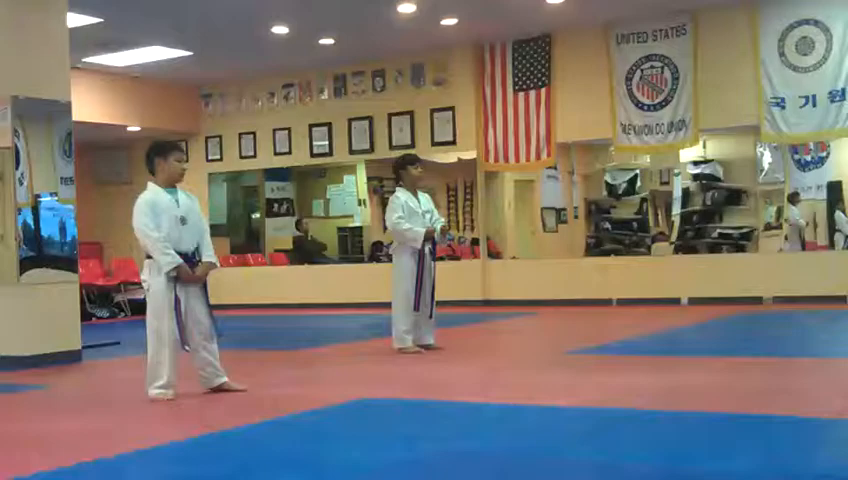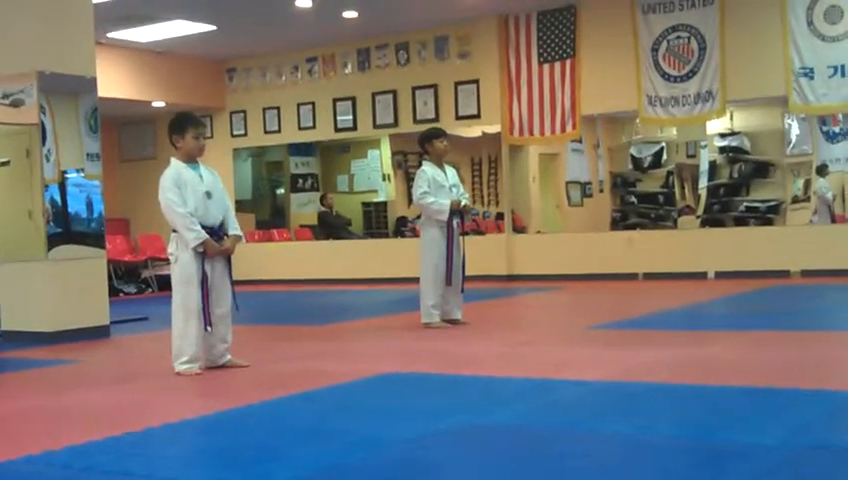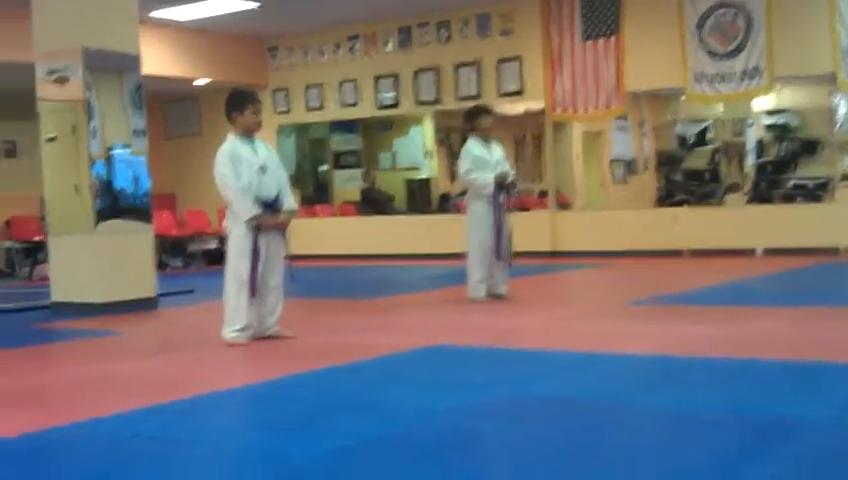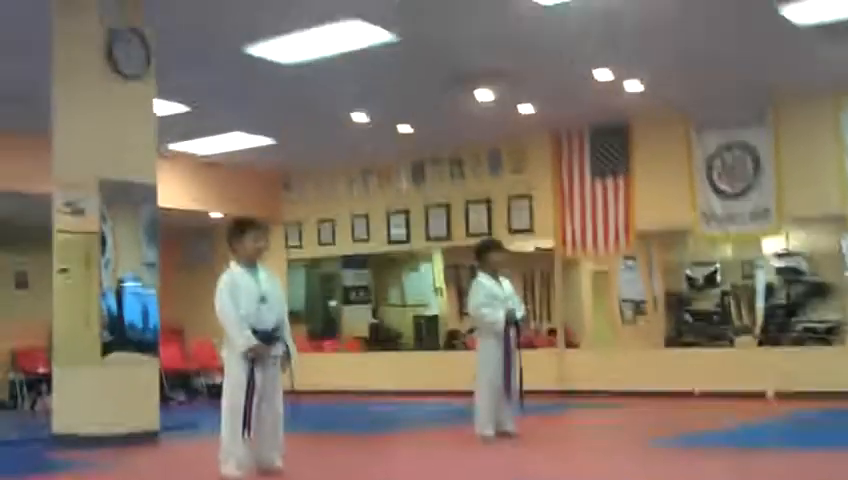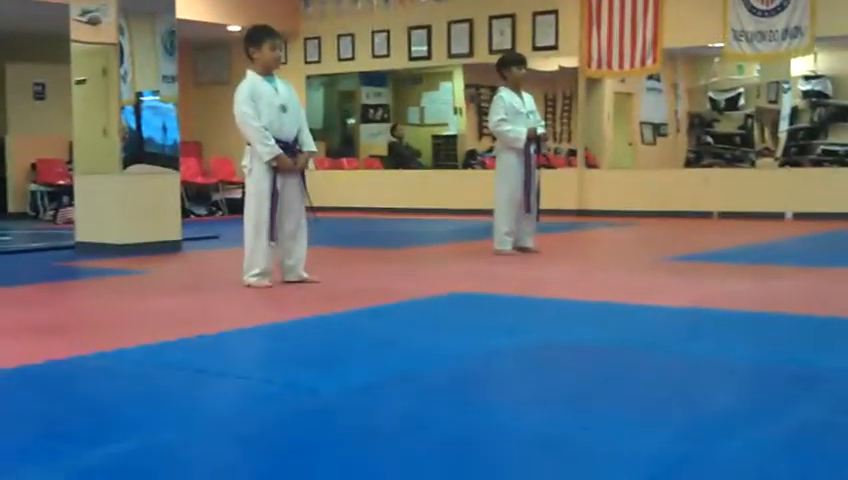
dt=1s
person 1, frame 1
left shoulder: (189, 199)
right shoulder: (147, 201)
left elbow: (203, 232)
right elbow: (151, 239)
left wrist: (206, 262)
right wrist: (178, 267)
left hip: (193, 271)
right hip: (163, 274)
left knee: (203, 327)
right knee: (163, 333)
left ankle: (215, 379)
right ankle: (161, 387)
person 1, frame 2
left shoulder: (210, 174)
right shoulder: (172, 176)
left elbow: (225, 206)
right elbow: (177, 214)
left wrist: (233, 236)
right wrist: (204, 242)
left hip: (218, 246)
right hip: (189, 248)
left knee: (221, 304)
right knee: (189, 306)
left ankle: (218, 355)
right ankle: (186, 361)
person 1, frame 3
left shoulder: (266, 149)
right shoulder: (228, 151)
left elbow: (281, 180)
right elbow: (231, 188)
left wrist: (286, 210)
right wrist: (257, 216)
left hip: (273, 221)
right hip: (245, 222)
left knee: (272, 276)
right knee: (242, 276)
left ankle: (266, 326)
right ankle: (236, 329)
person 1, frame 4
left shoulder: (269, 279)
right shoulder: (230, 279)
left elbow: (281, 314)
right elbow: (229, 317)
left wrist: (286, 348)
right wrist: (251, 346)
left hip: (271, 351)
right hip: (243, 354)
left knee: (271, 408)
right knee: (238, 408)
person 1, frame 5
left shoulder: (286, 87)
right shoulder: (247, 88)
left elbow: (300, 120)
right elbow: (251, 127)
left wrist: (306, 151)
right wrist: (277, 156)
left hip: (292, 160)
right hip: (263, 161)
left knee: (294, 217)
right knee: (260, 217)
left ankle: (294, 270)
right ankle: (256, 273)
person 2, frame 1
left shoulder: (425, 198)
right shoulder: (397, 198)
left elbow: (435, 219)
right elbow: (395, 225)
left wrist: (440, 229)
right wrist: (422, 233)
left hip: (425, 253)
right hip: (406, 253)
left knee: (427, 297)
right knee: (406, 297)
left ankle: (425, 338)
right ankle: (404, 341)
person 2, frame 2
left shoulder: (451, 172)
right shoulder: (424, 172)
left elbow: (461, 194)
right elbow: (420, 199)
left wrist: (464, 206)
right wrist: (448, 206)
left hip: (451, 226)
right hip: (433, 227)
left knee: (454, 271)
right knee: (433, 271)
left ankle: (451, 313)
right ankle: (431, 316)
person 2, frame 3
left shoulder: (497, 147)
right shoulder: (470, 148)
left elbow: (506, 171)
right elbow: (465, 175)
left wrist: (508, 180)
right wrist: (492, 179)
left hip: (497, 202)
right hip: (480, 202)
left knee: (499, 244)
right knee: (480, 246)
left ankle: (497, 287)
right ankle: (478, 290)
person 2, frame 4
left shoulder: (506, 284)
right shoulder: (480, 283)
left elbow: (517, 305)
right elbow: (476, 310)
left wrist: (519, 316)
right wrist: (502, 318)
left hip: (507, 338)
right hip: (490, 338)
left knee: (509, 382)
right knee: (489, 382)
left ankle: (505, 424)
right ankle: (485, 428)
person 2, frame 5
left shoulder: (528, 98)
right shoulder: (501, 98)
left elbow: (538, 122)
right elbow: (496, 125)
left wrist: (539, 133)
right wrist: (524, 134)
left hip: (528, 153)
right hip: (510, 153)
left knee: (529, 197)
right knee: (509, 198)
left ankle: (524, 241)
right ankle: (503, 243)
